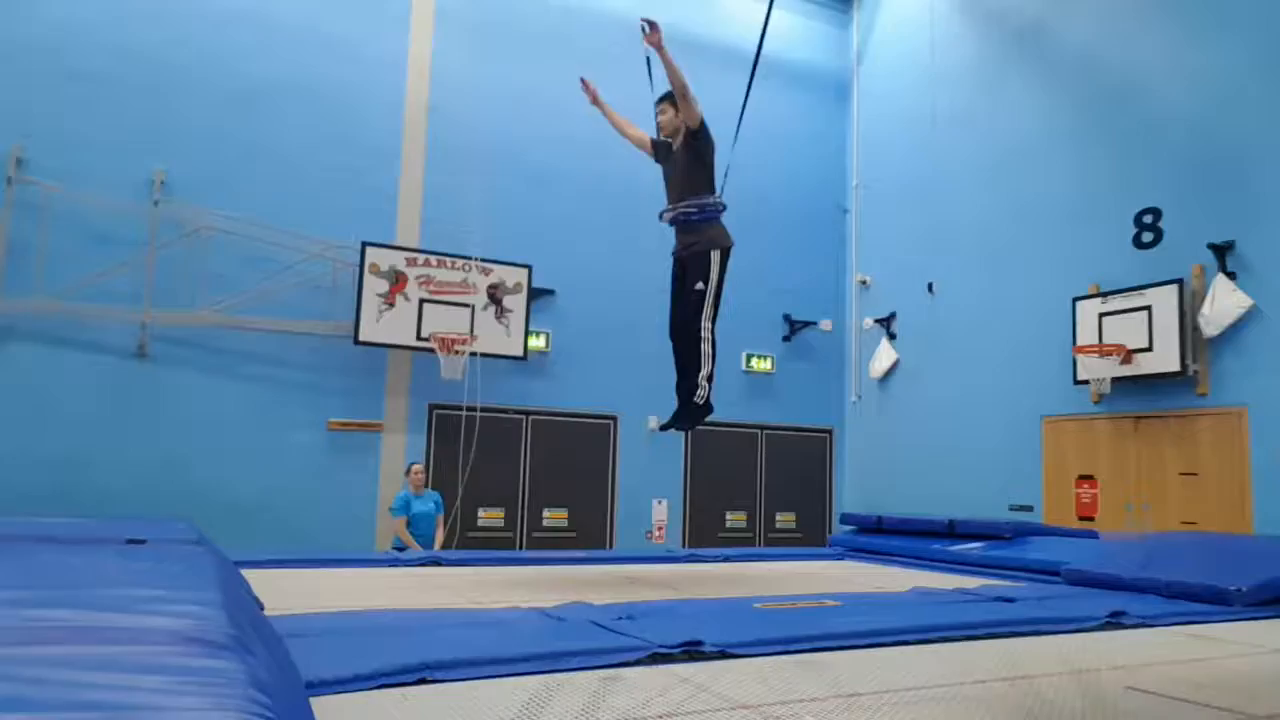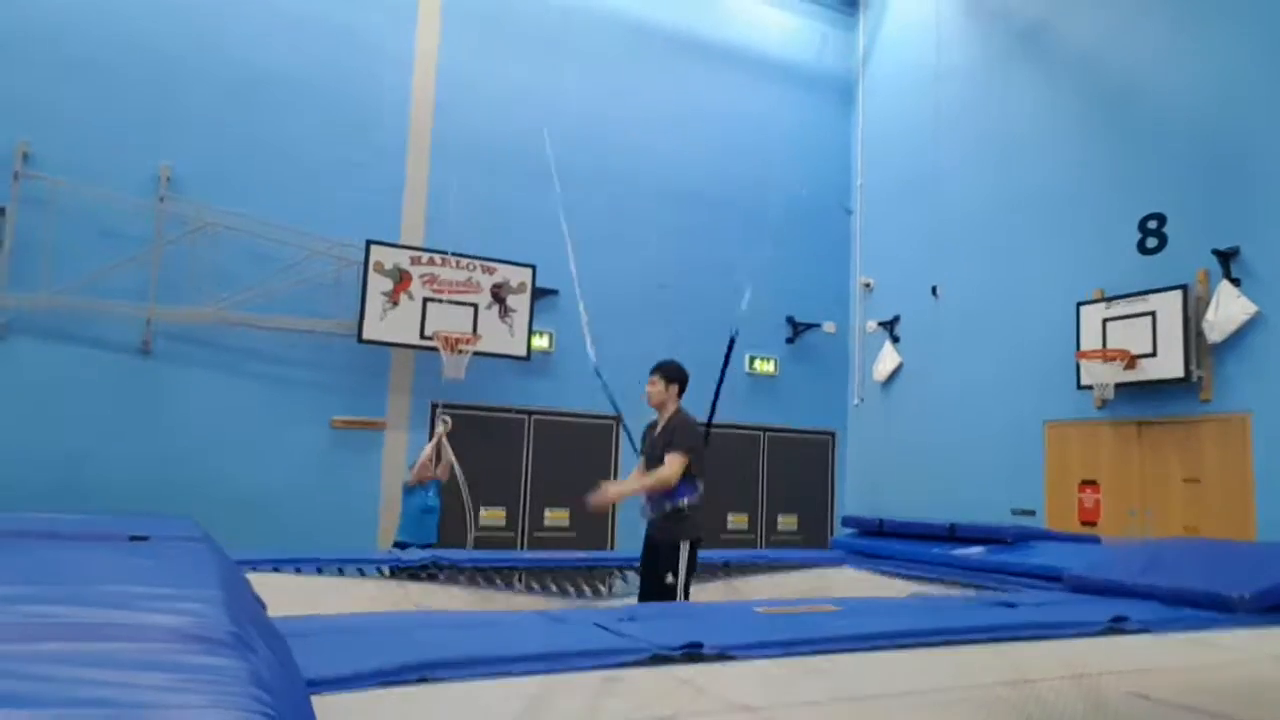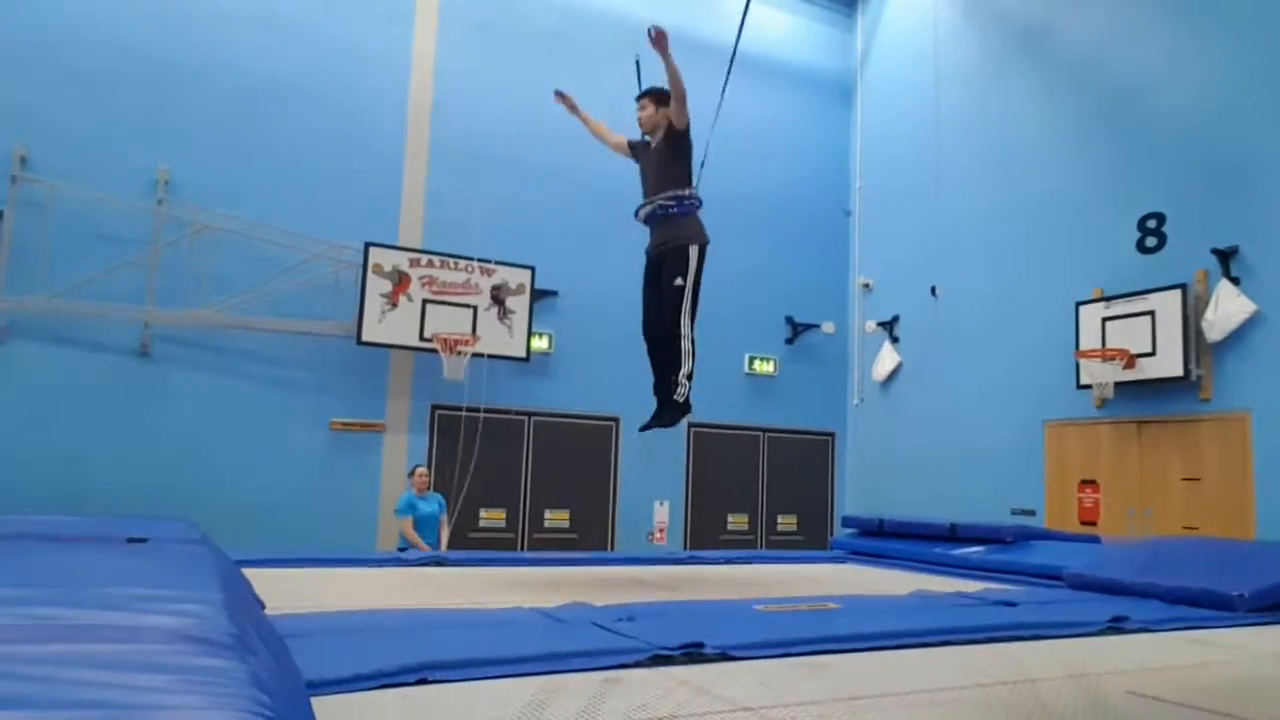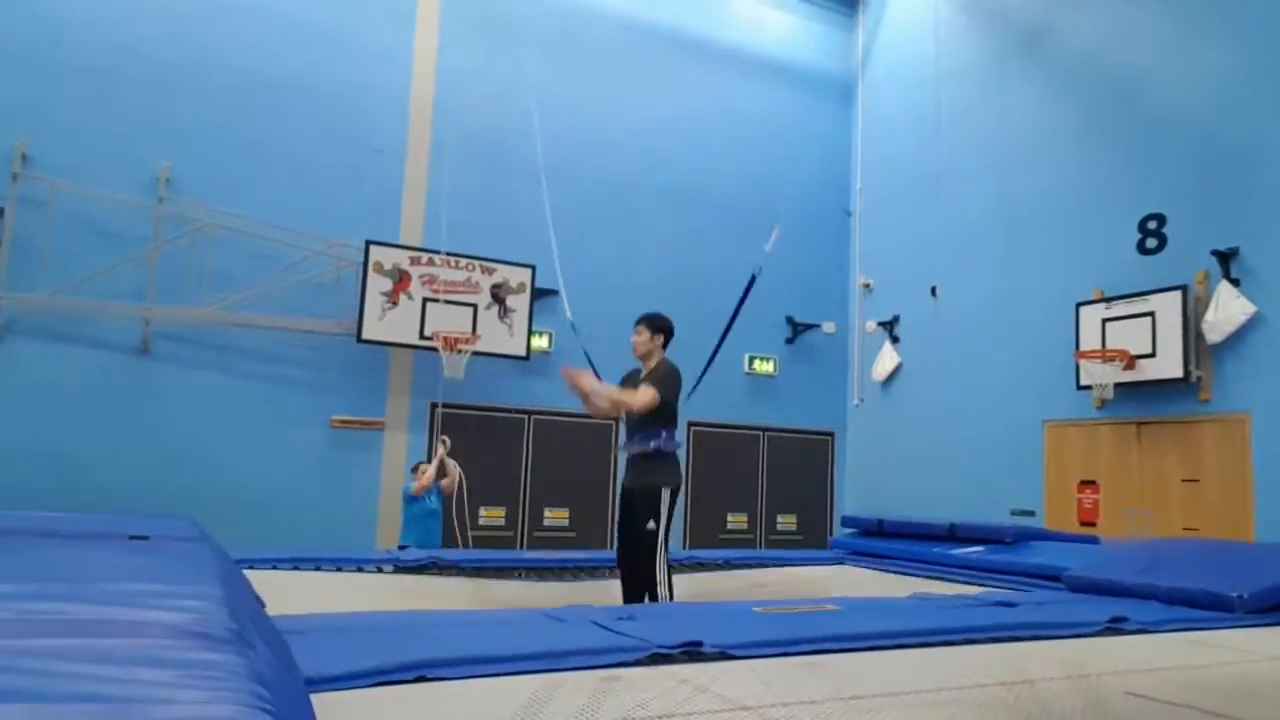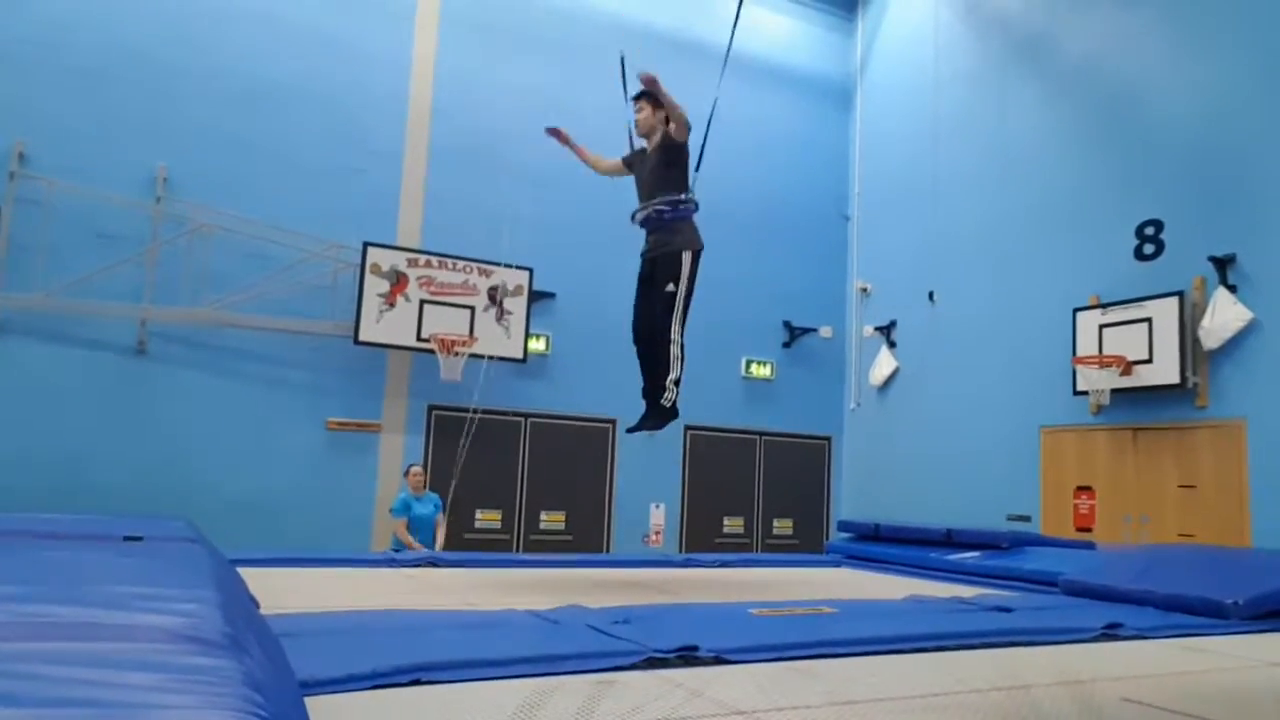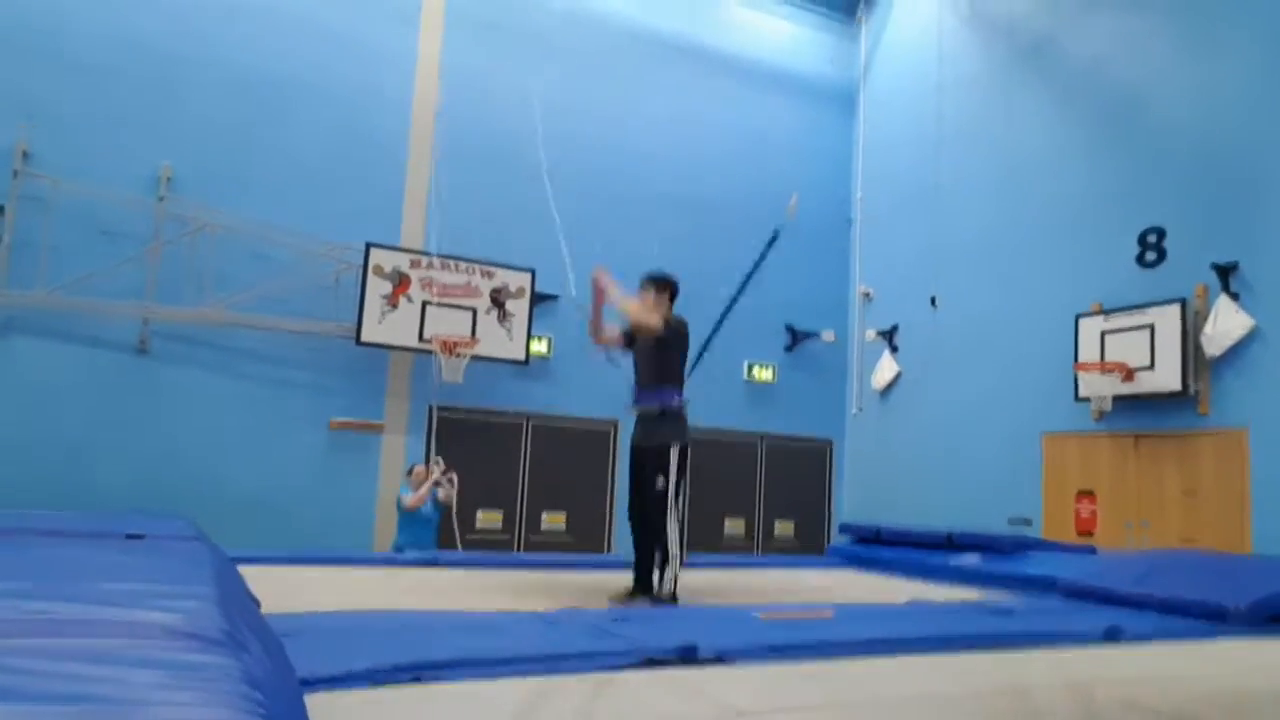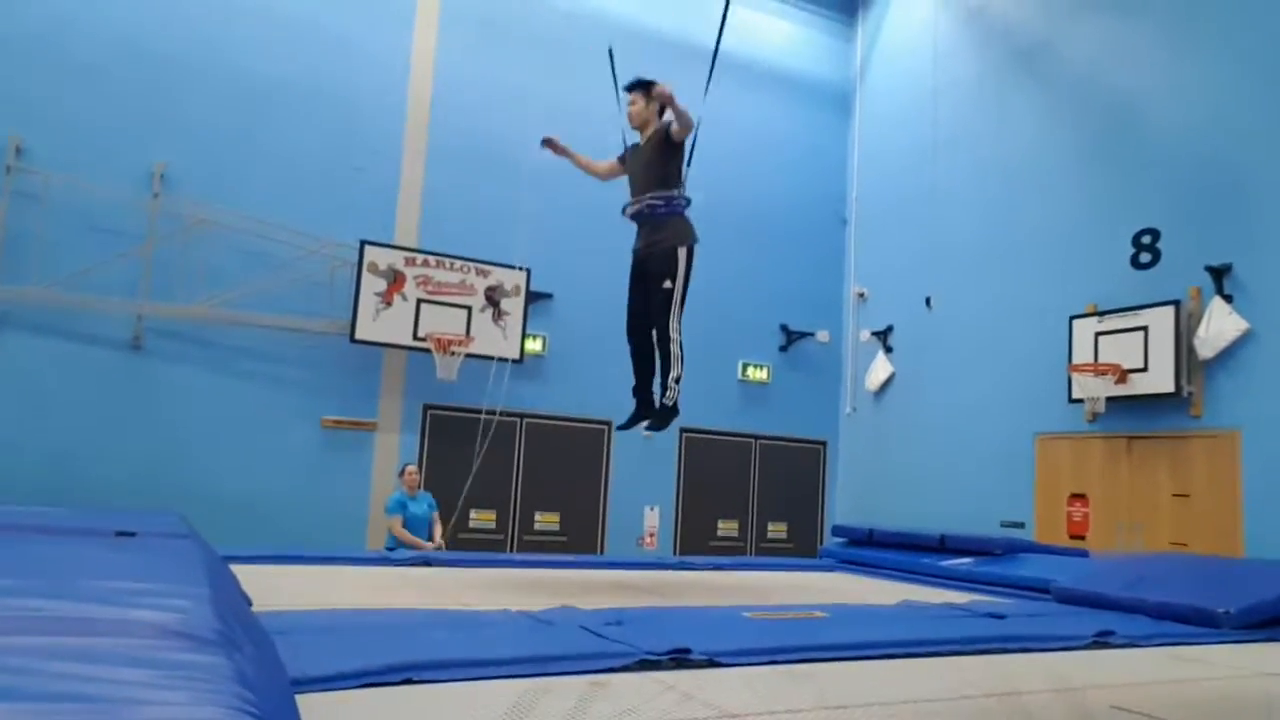
dt=0.7s
person 1, frame 1
left shoulder: (698, 139)
right shoulder: (666, 149)
left elbow: (685, 93)
right elbow: (631, 133)
left wrist: (660, 49)
right wrist: (598, 102)
left hip: (708, 244)
right hip: (684, 246)
left knee: (700, 323)
right knee: (680, 327)
left ankle: (700, 398)
right ankle: (687, 401)
person 1, frame 2
left shoulder: (685, 427)
right shoulder: (651, 430)
left elbow: (671, 474)
right elbow: (641, 473)
left wrist: (619, 490)
right wrist: (615, 489)
left hip: (679, 528)
right hip: (658, 526)
left knee: (674, 600)
right knee: (648, 599)
person 1, frame 3
left shoulder: (677, 135)
right shoulder: (645, 148)
left elbow: (680, 98)
right elbow: (611, 139)
left wrist: (664, 53)
right wrist: (575, 109)
left hip: (685, 238)
right hip: (658, 242)
left knee: (679, 320)
right knee: (653, 324)
left ankle: (681, 394)
right ankle: (664, 399)
person 1, frame 4
left shoulder: (667, 373)
right shoulder: (632, 379)
left elbow: (638, 403)
right elbow: (602, 409)
left wrist: (594, 385)
right wrist: (585, 391)
left hip: (658, 479)
right hip: (634, 481)
left knee: (652, 561)
right knee: (627, 561)
person 1, frame 5
left shoulder: (673, 142)
right shoulder: (640, 156)
left elbow: (681, 119)
right elbow: (606, 167)
left wrist: (658, 90)
right wrist: (570, 144)
left hip: (679, 245)
right hip: (653, 248)
left knee: (668, 328)
right knee: (642, 331)
left ankle: (667, 403)
right ankle: (654, 405)
person 1, frame 6
left shoulder: (676, 326)
right shoulder: (640, 335)
left elbow: (643, 318)
right elbow: (599, 337)
left wrist: (612, 290)
right wrist: (598, 299)
left hip: (667, 436)
right hip: (643, 434)
left knee: (664, 517)
right knee: (639, 515)
left ankle: (666, 591)
right ankle: (643, 584)
person 1, frame 7
left shoulder: (668, 134)
right shoulder: (635, 151)
left elbow: (687, 125)
right elbow: (604, 171)
left wrist: (671, 102)
right wrist: (565, 152)
left hip: (672, 241)
right hip: (645, 243)
left knee: (666, 327)
right knee: (637, 329)
left ankle: (668, 404)
right ankle: (644, 405)
